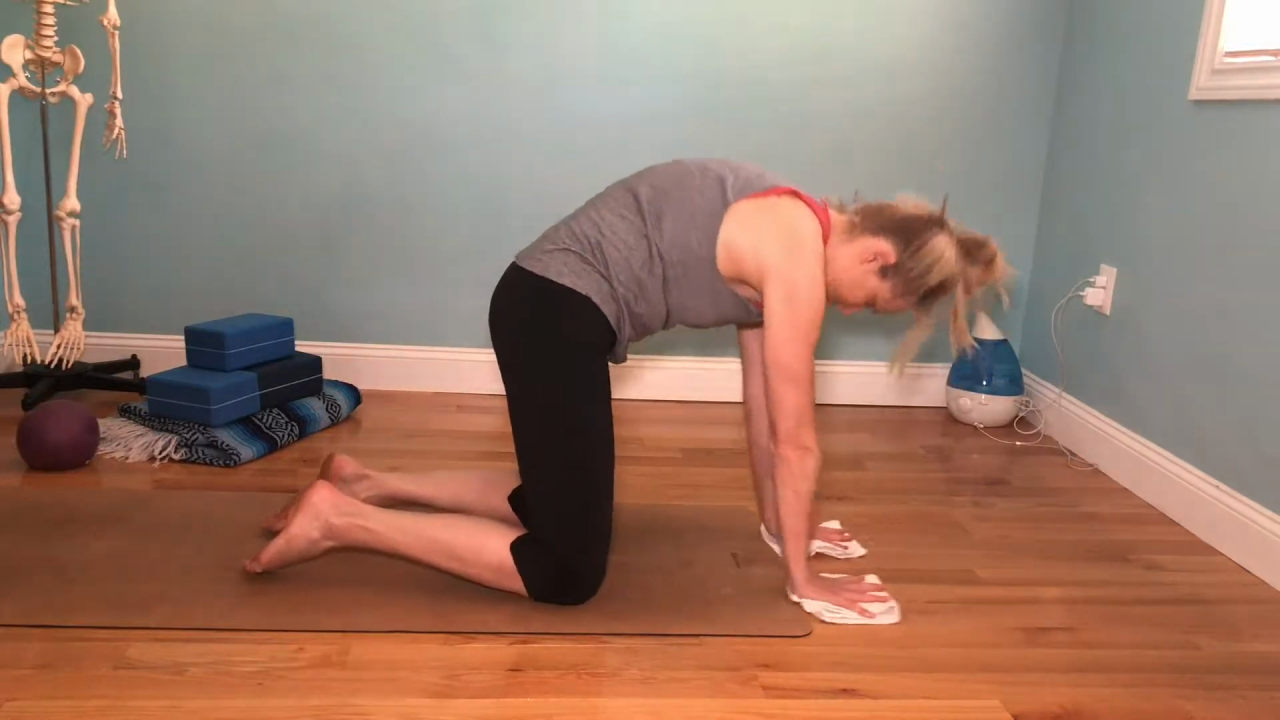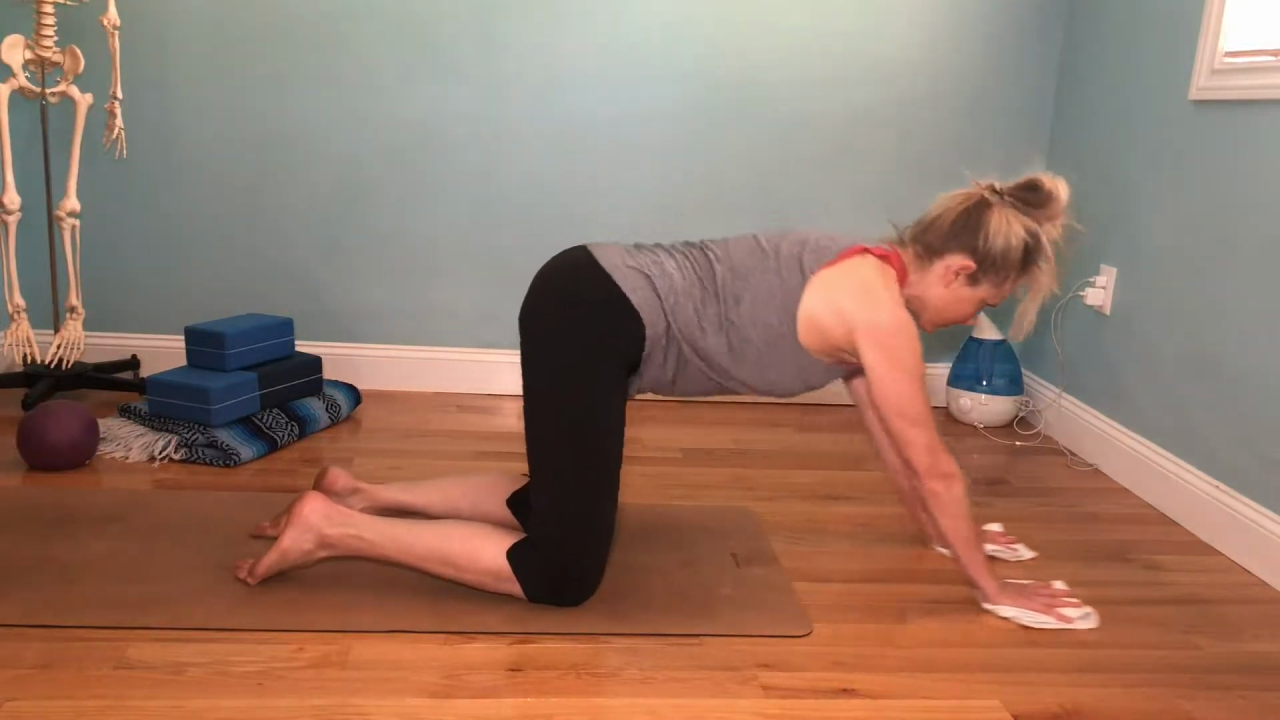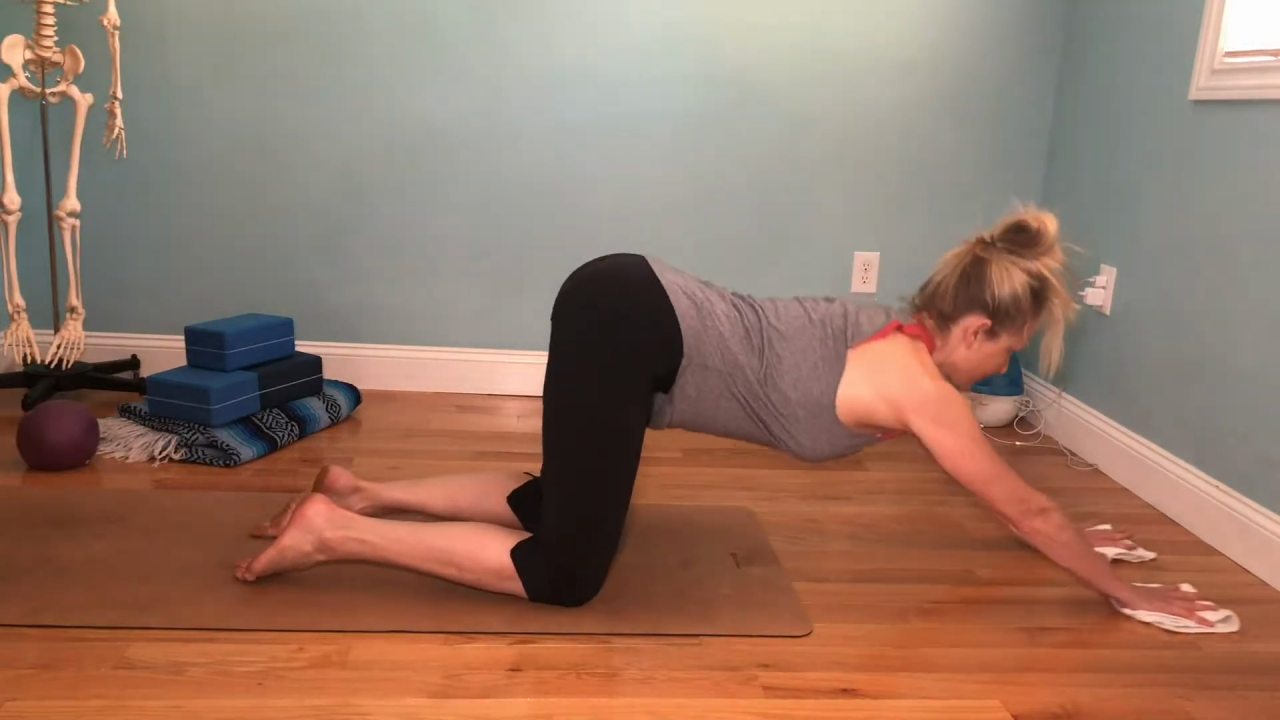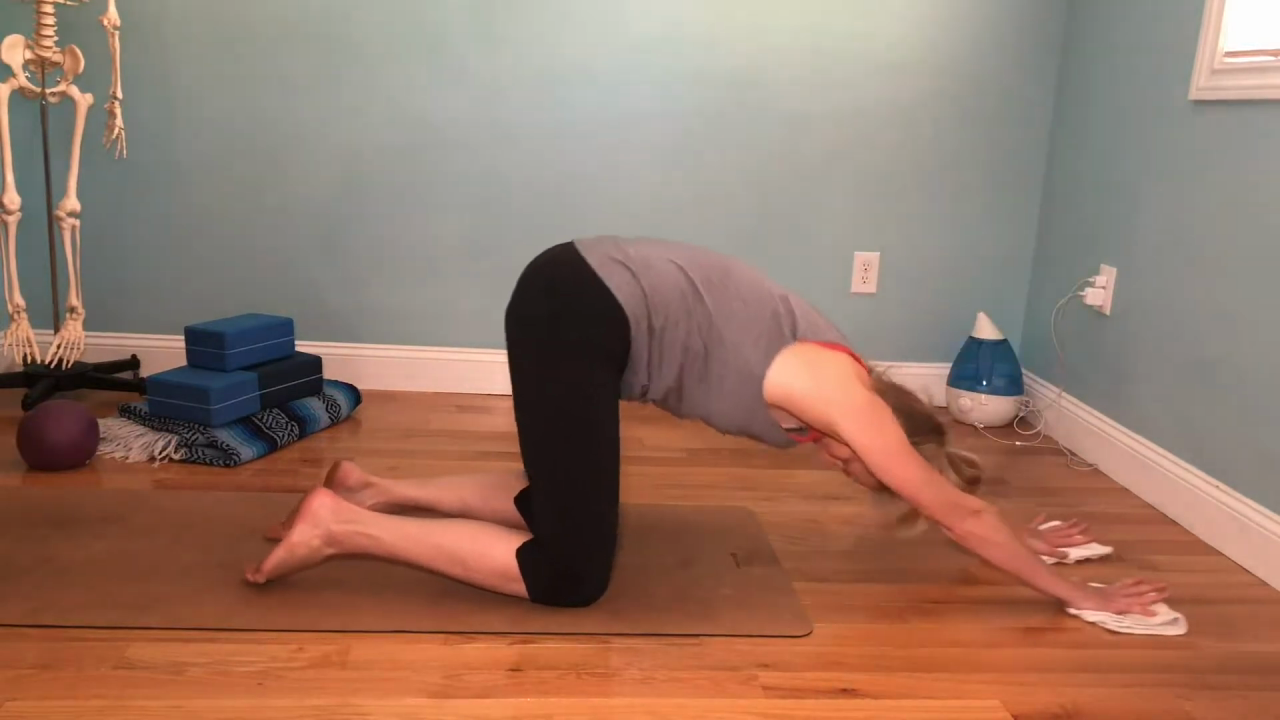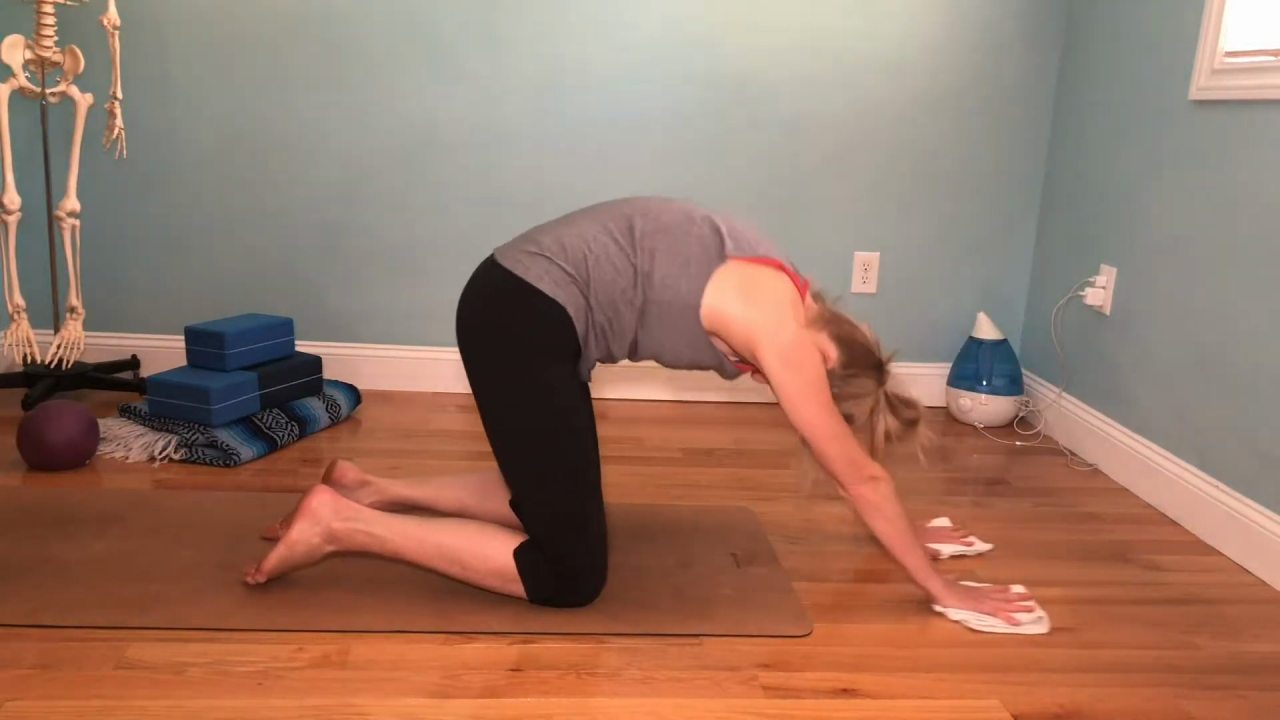
dt=0.4s
person 1, frame 1
left shoulder: (789, 232)
right shoulder: (796, 252)
left elbow: (764, 404)
right elbow: (794, 437)
left wrist: (780, 522)
right wrist: (805, 576)
left hip: (550, 304)
right hip: (558, 313)
left knee: (557, 502)
right knee: (567, 572)
left ankle: (370, 483)
right ankle: (340, 520)
person 1, frame 2
left shoulder: (867, 280)
right shoulder: (880, 311)
left elbow: (892, 440)
right elbow: (934, 467)
left wrist: (943, 530)
right wrist: (991, 584)
left hip: (584, 299)
right hip: (591, 320)
left knee: (554, 507)
right knee: (563, 573)
left ankle: (361, 493)
right ankle: (334, 529)
person 1, frame 3
left shoulder: (899, 336)
right shoulder: (914, 384)
left elbow: (1009, 500)
right elbow: (1025, 508)
left wrist: (1068, 535)
right wrist: (1126, 589)
left hip: (616, 303)
right hip: (625, 330)
left knee: (561, 504)
right knee: (564, 570)
left ankle: (364, 491)
right ankle: (338, 531)
person 1, frame 4
left shoulder: (835, 373)
right shoulder: (845, 396)
left elbow: (954, 507)
right elbow: (958, 512)
left wrist: (1021, 542)
right wrist: (1073, 594)
left hip: (571, 295)
right hip: (577, 316)
left knee: (568, 504)
right knee: (573, 572)
left ankle: (376, 489)
right ankle: (345, 526)
person 1, frame 5
left shoulder: (786, 300)
right shoulder: (784, 325)
left elbow: (852, 471)
right elbow: (859, 474)
left wrist: (903, 532)
right wrist: (942, 589)
left hip: (522, 304)
right hip: (522, 316)
left knee: (557, 504)
right knee: (572, 573)
left ankle: (370, 490)
right ankle: (341, 525)
